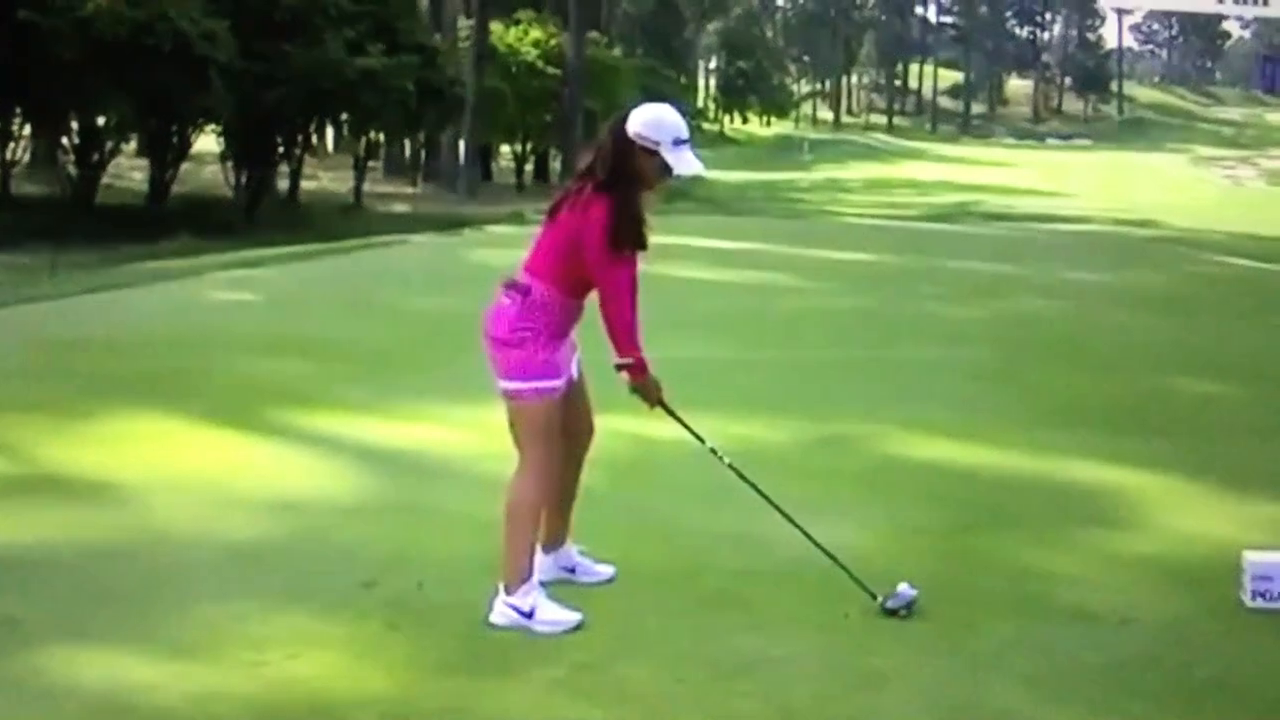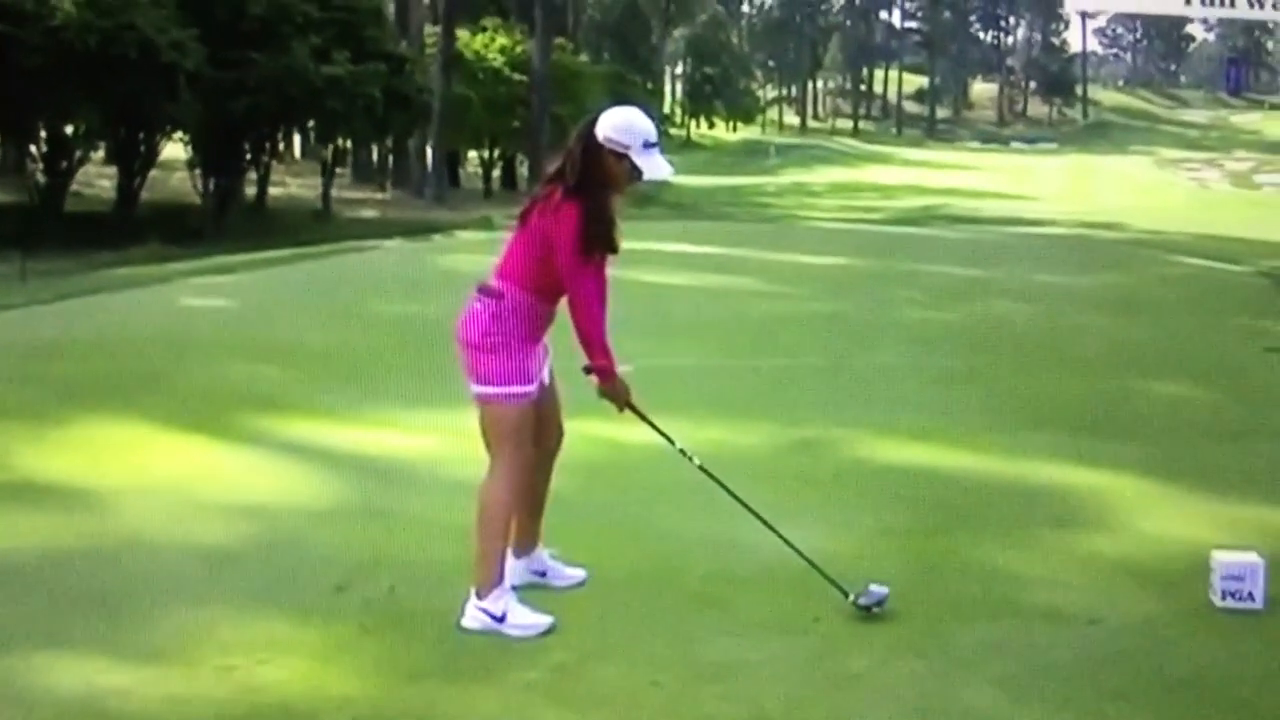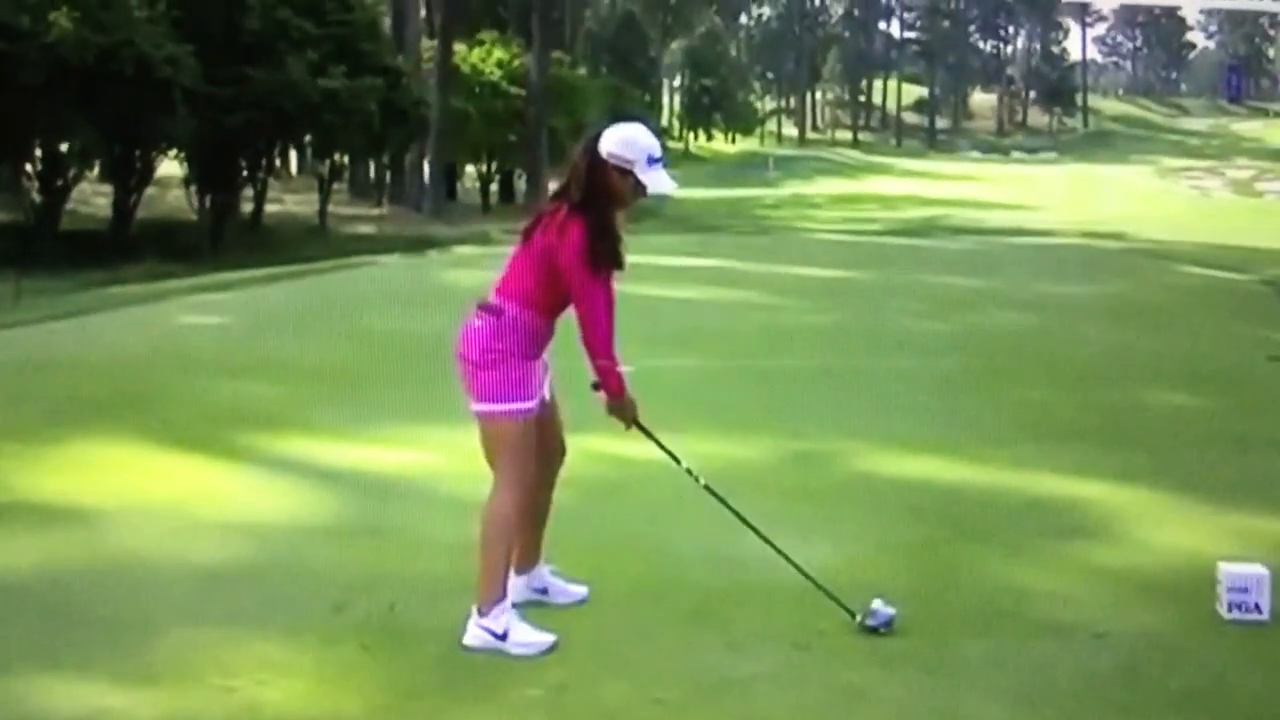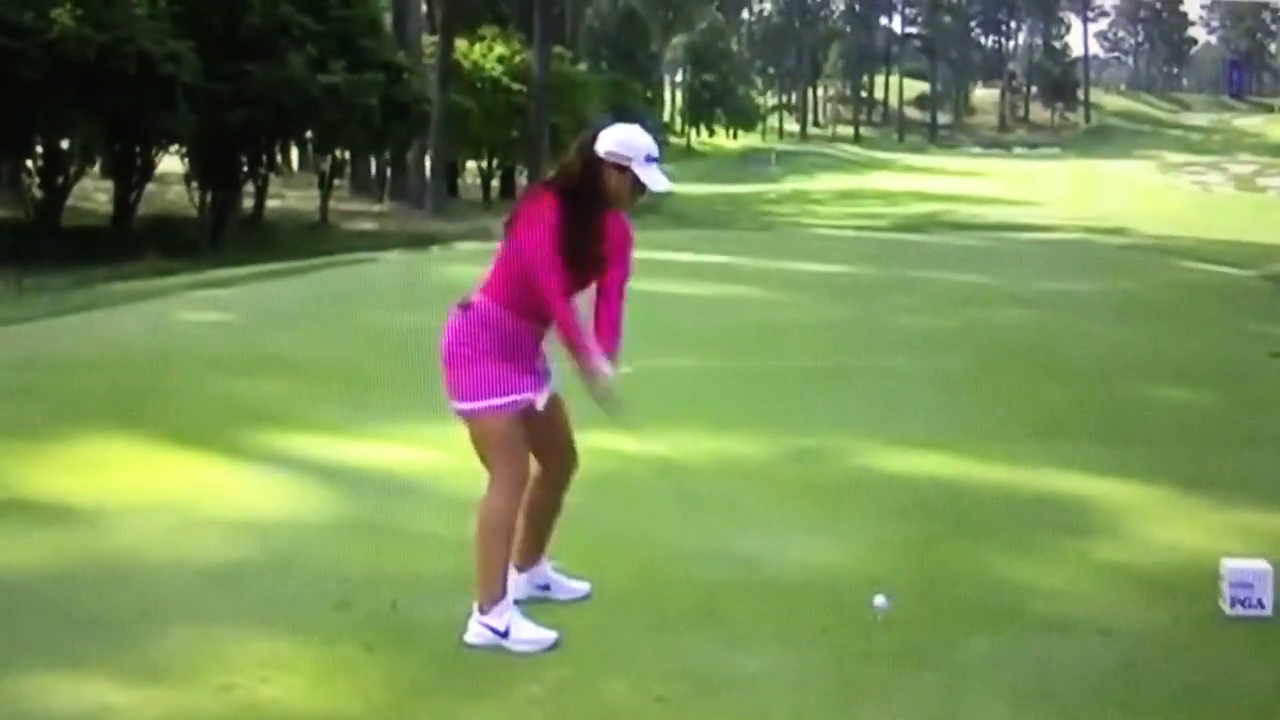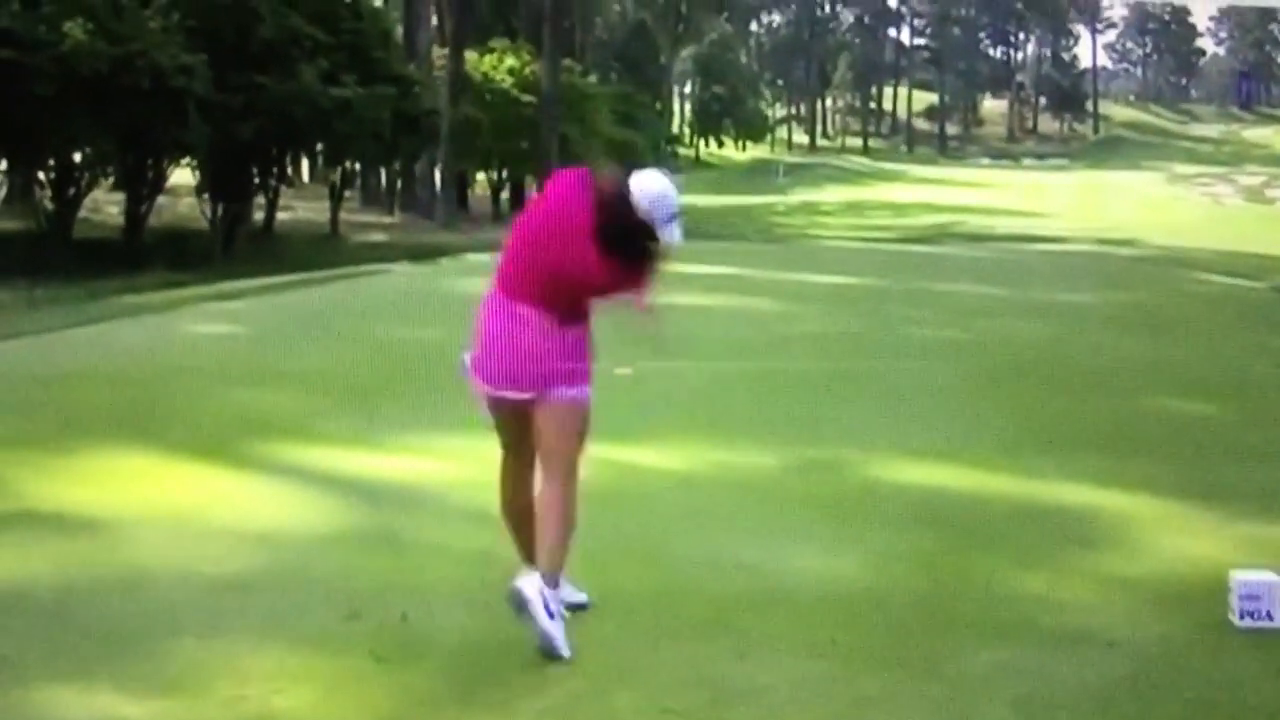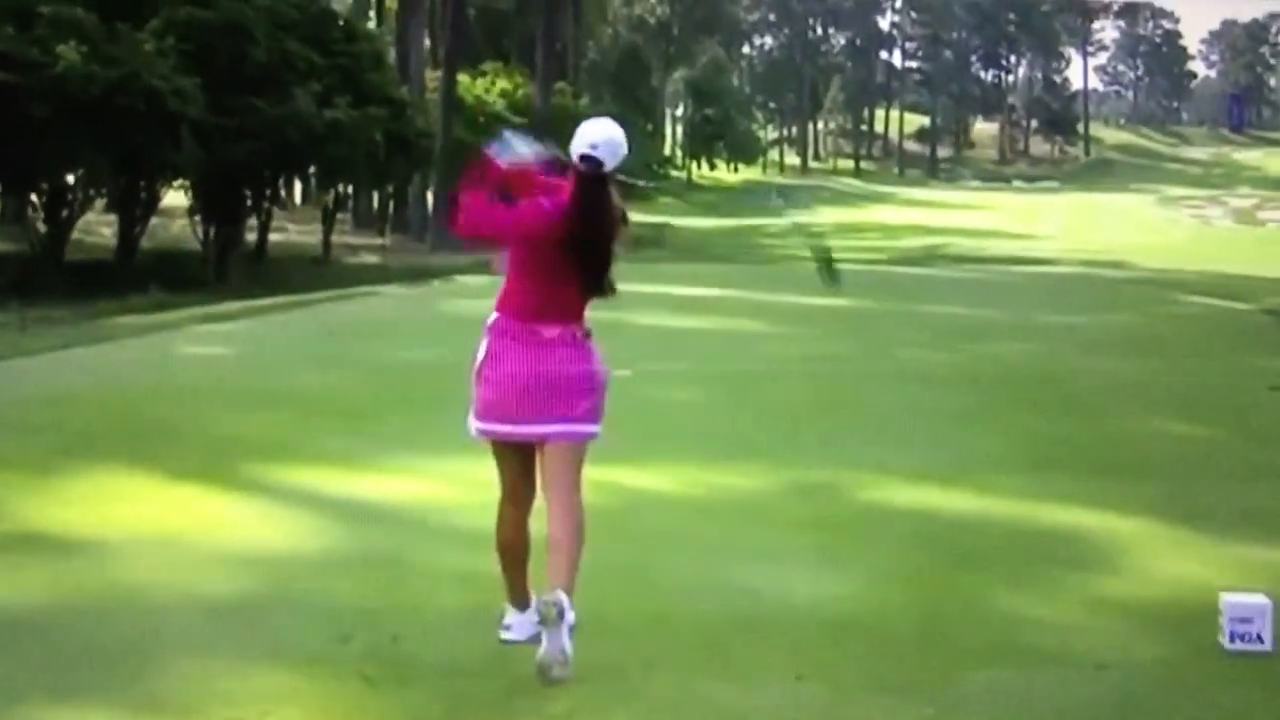
dt=0.7s
person 1, frame 1
left shoulder: (618, 200)
right shoulder: (597, 208)
left elbow: (624, 282)
right elbow: (612, 295)
left wrist: (634, 358)
right wrist: (638, 368)
left hip: (552, 327)
right hip: (525, 327)
left knee: (577, 435)
right knee: (539, 457)
left ankle: (553, 552)
right ankle: (515, 595)
person 1, frame 2
left shoulder: (588, 205)
right shoulder: (566, 211)
left elbow: (592, 286)
right elbow: (581, 298)
left wrist: (602, 364)
right wrist: (606, 371)
left hip: (524, 331)
right hip: (498, 331)
left knee: (547, 440)
right knee: (510, 461)
left ankle: (525, 556)
right ankle: (487, 600)
person 1, frame 3
left shoulder: (593, 219)
right shoulder: (572, 227)
left elbow: (602, 301)
right elbow: (589, 313)
left wrist: (611, 375)
right wrist: (614, 387)
left hip: (523, 346)
right hip: (498, 345)
left knee: (549, 456)
right knee: (514, 477)
left ankle: (527, 573)
right ankle: (489, 617)
person 1, frame 4
left shoulder: (615, 231)
right shoulder: (546, 206)
left elbow: (612, 297)
right elbow: (549, 286)
left wrist: (604, 356)
right wrist: (586, 354)
left hip: (523, 350)
right hip: (481, 344)
left knee: (561, 460)
right knee: (511, 474)
left ankle: (528, 570)
right ankle: (490, 615)
person 1, frame 5
left shoulder: (571, 185)
right shoulder: (603, 261)
right elbow: (630, 280)
left hip: (498, 334)
right hip: (555, 349)
left knee: (518, 463)
right knee: (559, 477)
left ankle: (536, 577)
right ankle: (544, 586)
person 1, frame 6
left shoulder: (552, 212)
right shoulder: (602, 213)
left elbow: (470, 222)
left wrist: (497, 165)
right wrist: (519, 168)
left hip: (511, 354)
right hip: (570, 360)
left knee: (515, 496)
right knee: (564, 493)
left ankle: (519, 612)
right ankle: (559, 600)
